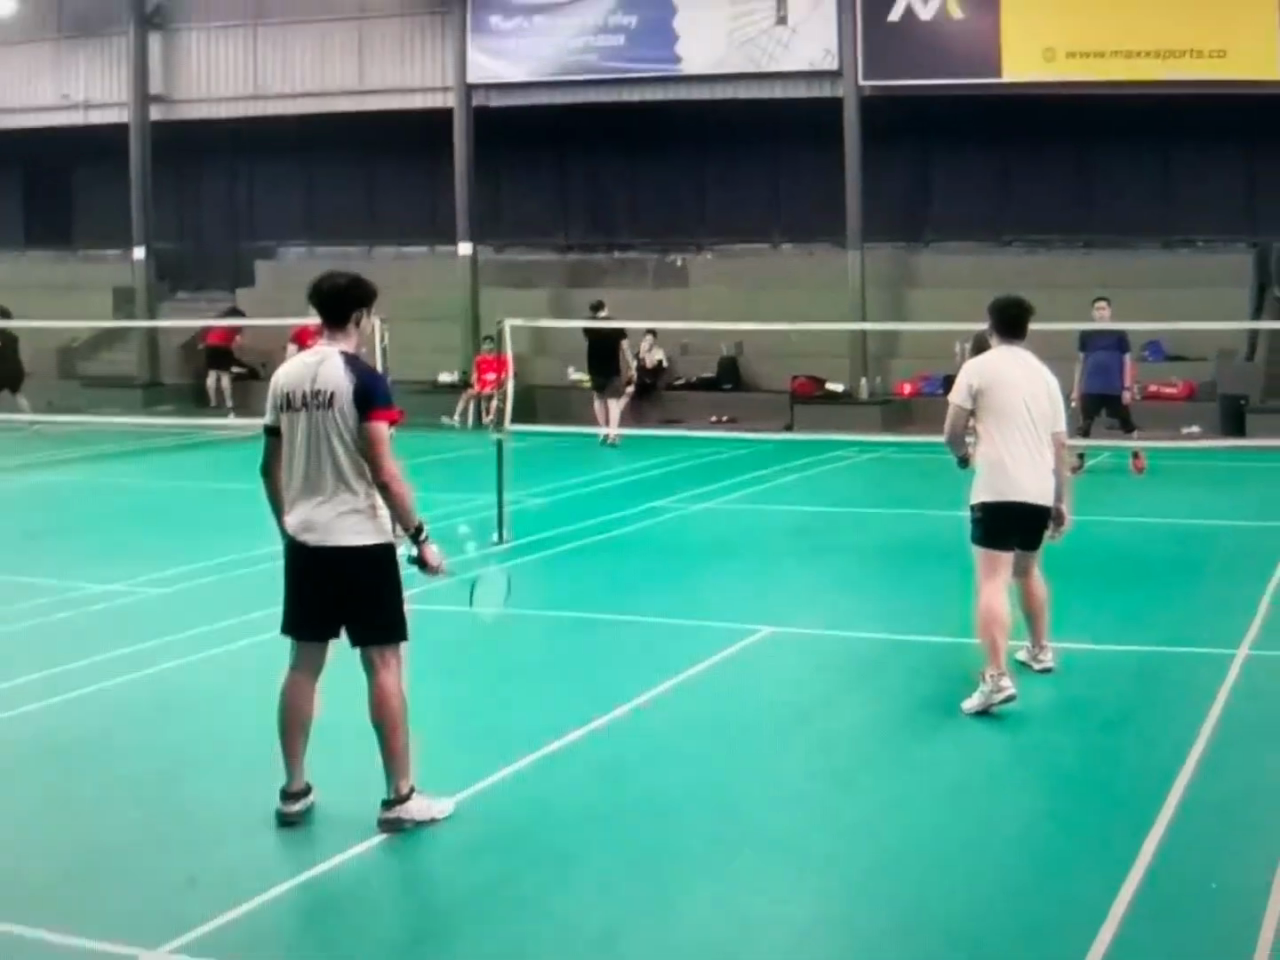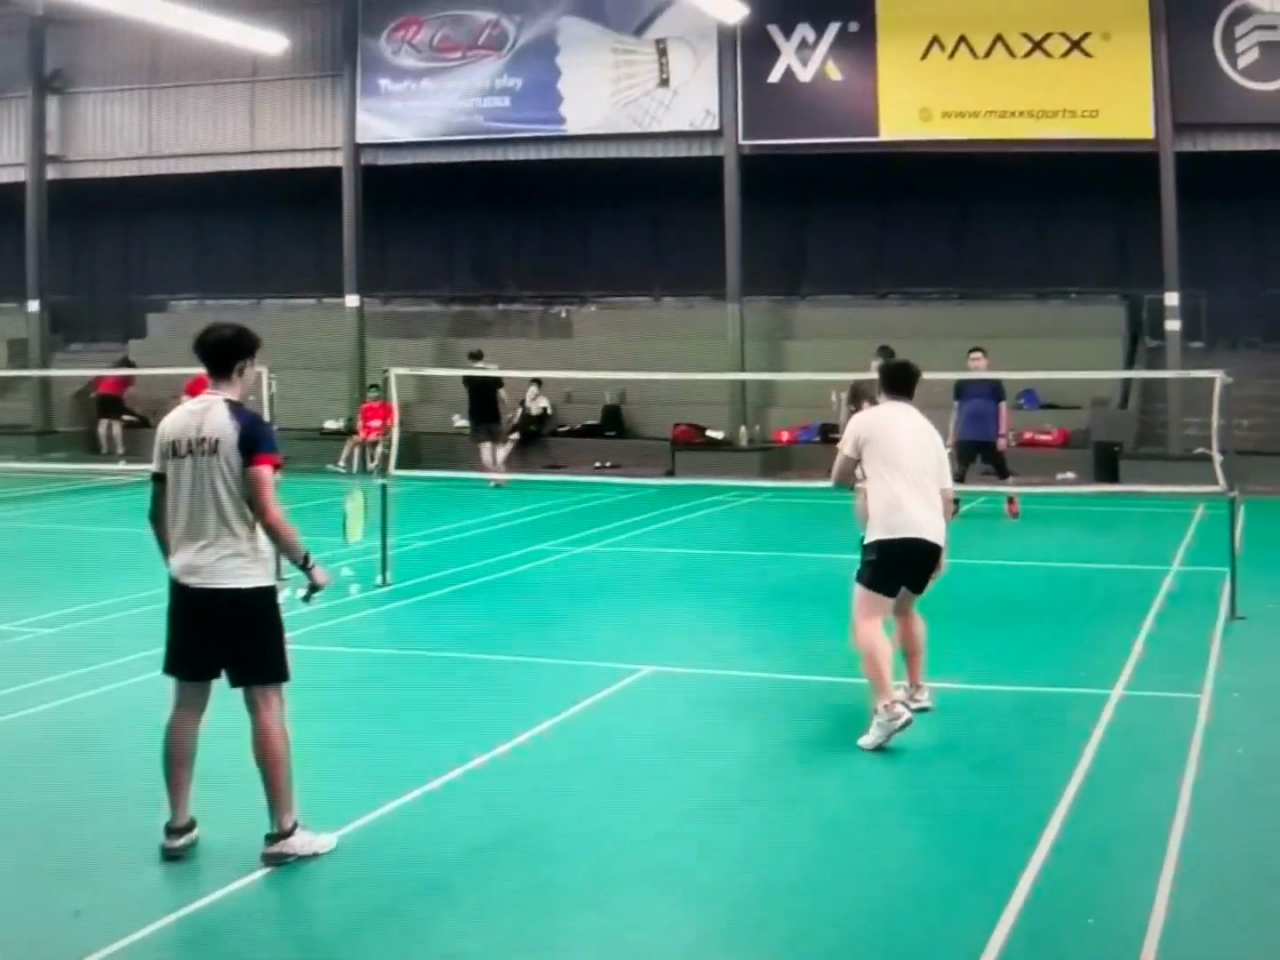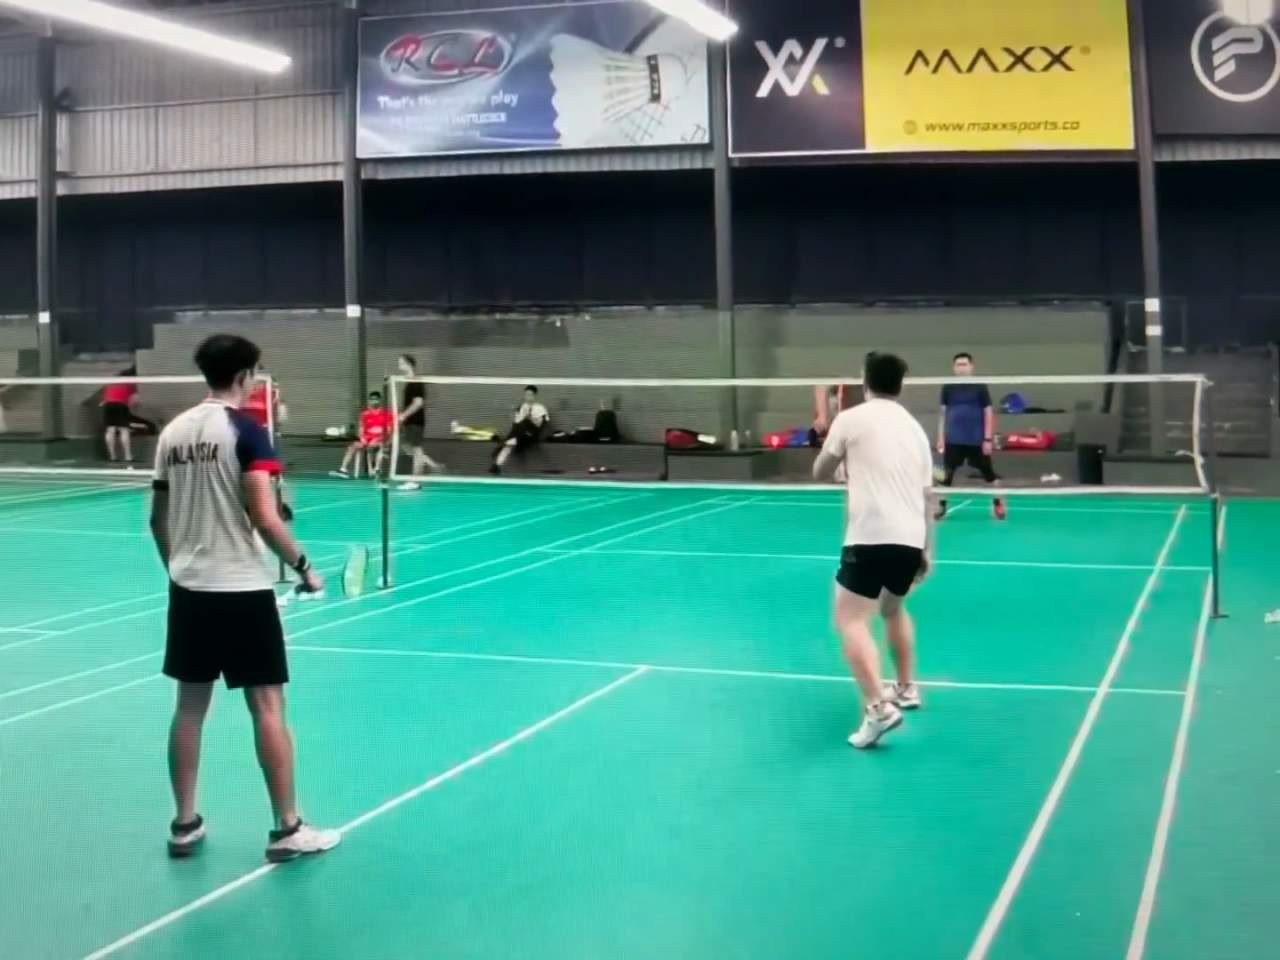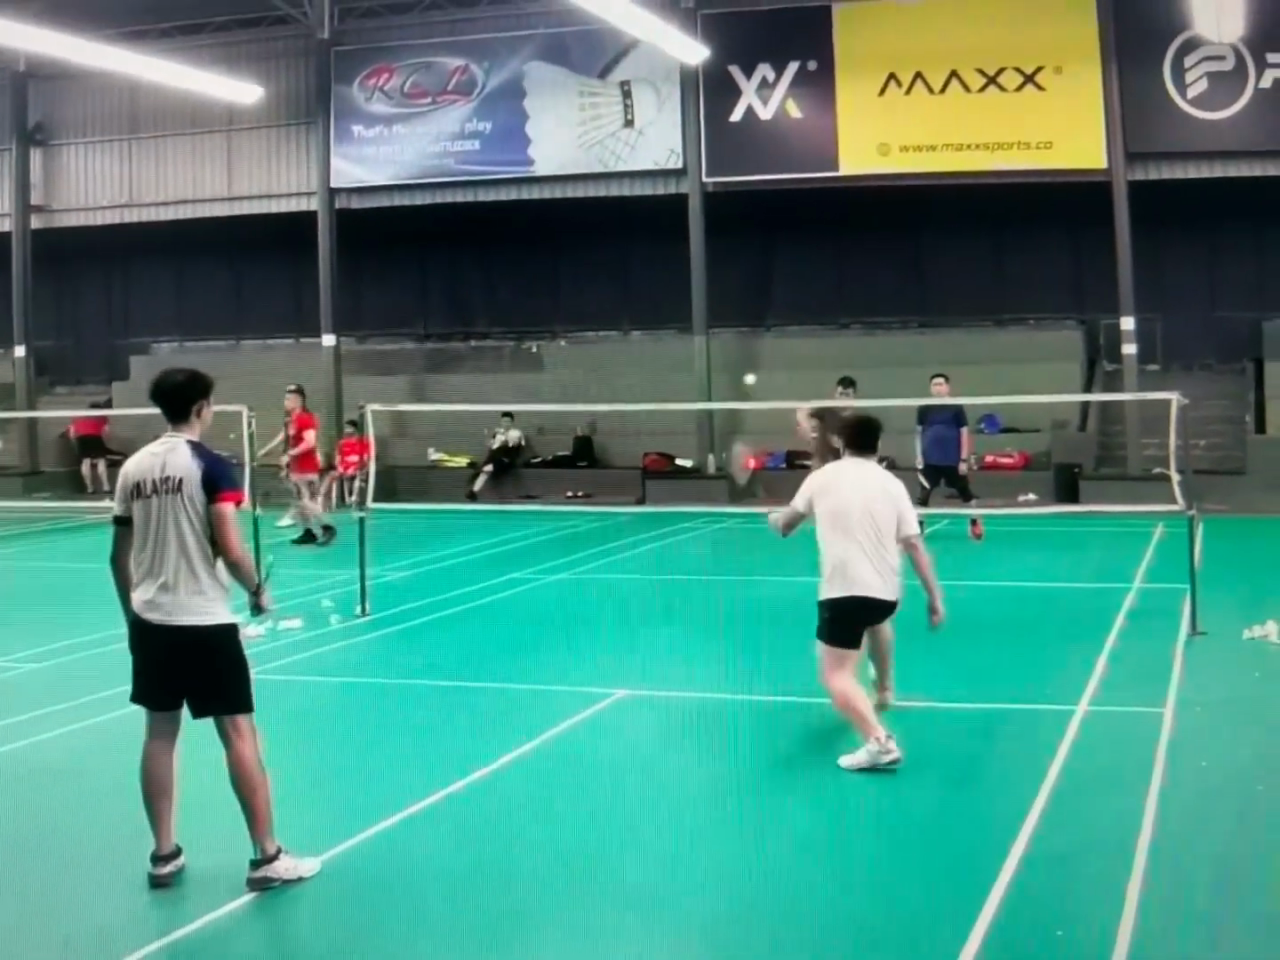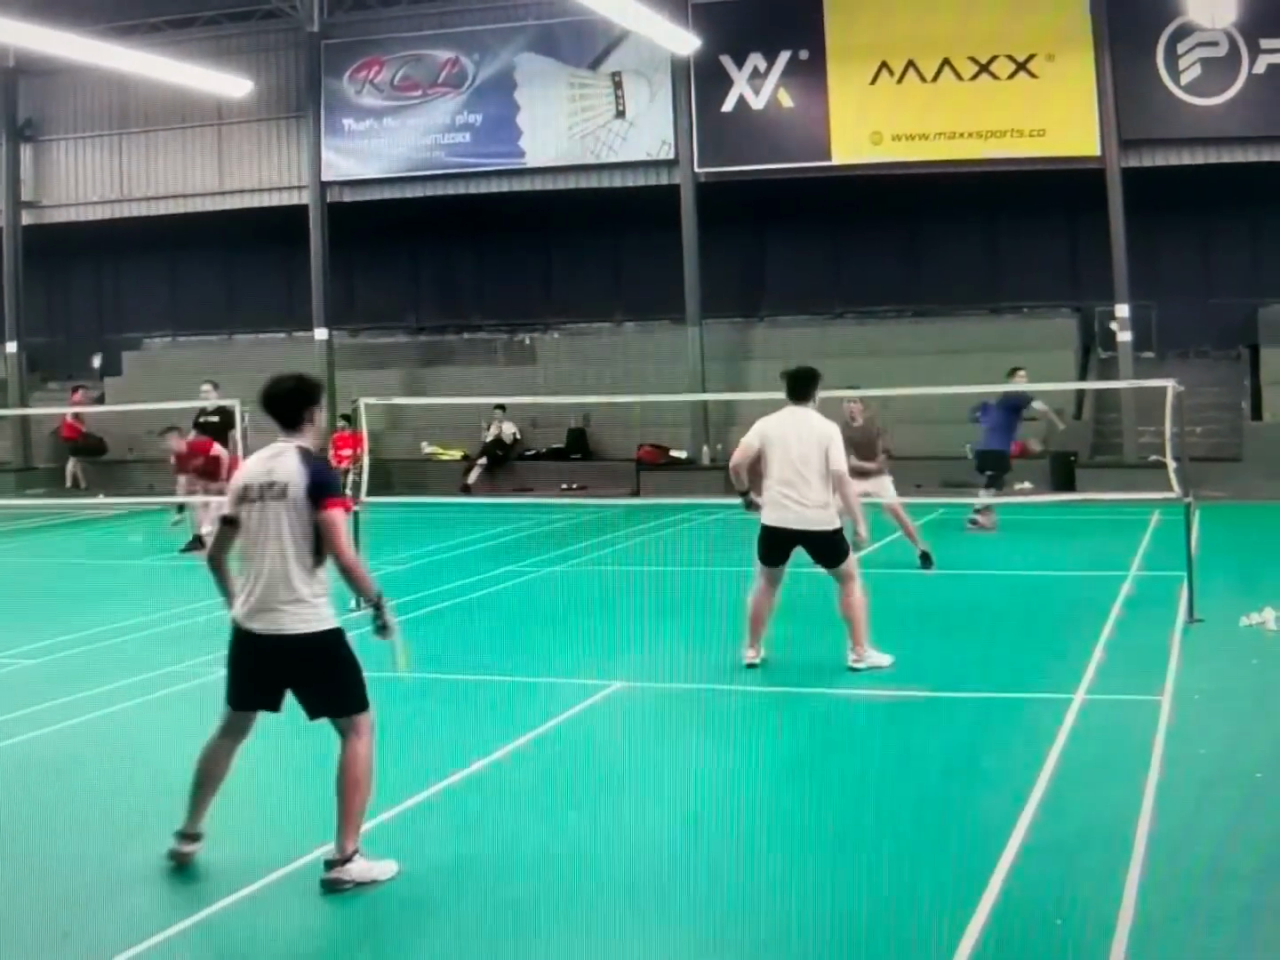
dt=1s
person 1, frame 1
left shoulder: (285, 376)
right shoulder: (363, 378)
left elbow: (271, 469)
right elbow: (384, 474)
right wrist: (421, 538)
left hip: (306, 541)
right hip: (360, 541)
left knee: (304, 663)
right knee: (384, 666)
left ankle: (294, 791)
right ankle: (400, 798)
person 1, frame 2
left shoulder: (171, 424)
right shoulder: (248, 425)
left elbow: (158, 514)
right elbow: (269, 515)
right wrist: (309, 565)
left hip: (189, 584)
right hip: (243, 585)
left knee: (187, 705)
right knee: (266, 707)
left ankle: (178, 827)
right ankle: (283, 833)
person 1, frame 3
left shoulder: (173, 431)
right shoulder: (246, 432)
left elbow: (158, 520)
right elbow: (265, 520)
right wrist: (304, 566)
left hip: (189, 588)
right hip: (241, 589)
left knee: (190, 706)
right knee: (267, 707)
left ankle: (185, 825)
right ankle: (288, 830)
person 1, frame 4
left shoulder: (133, 467)
right shoulder: (210, 465)
left elbow: (119, 556)
right elbow: (231, 551)
right wrist: (258, 590)
left hip: (151, 621)
right hip: (205, 622)
left knee: (159, 735)
right knee: (239, 735)
left ankle: (164, 855)
right ankle: (267, 857)
person 1, frame 5
left shoulder: (247, 470)
right shoulder: (315, 470)
left elbow: (216, 556)
right elbow: (344, 558)
right wrist: (378, 605)
left hip: (251, 627)
right hip: (306, 629)
left knee: (232, 729)
right knee: (358, 730)
left ankle: (188, 835)
right ankle: (345, 859)
person 2, frame 1
left shoulder: (978, 367)
right shoulder: (1044, 374)
left elbow: (952, 433)
right elbow: (1059, 444)
left wrist: (964, 455)
right wrist: (1060, 500)
left hip: (997, 491)
right hip: (1039, 492)
left knee: (992, 581)
right knee: (1028, 569)
left ankle: (997, 678)
right ankle: (1040, 650)
person 2, frame 2
left shoulder: (866, 420)
right shoulder: (928, 429)
left elbow: (839, 479)
right elbow: (946, 497)
left wrist: (860, 473)
right wrist: (938, 550)
left hip: (892, 533)
right hip: (930, 535)
left knee: (867, 620)
right knee: (905, 608)
left ankle: (888, 708)
right ankle: (916, 690)
person 2, frame 3
left shoulder: (851, 419)
right shoulder: (914, 427)
left elbow: (821, 473)
right elbow: (926, 494)
left wrist: (840, 463)
right wrist: (926, 550)
left hip: (871, 537)
right hip: (911, 539)
left knee: (851, 622)
right knee: (893, 609)
left ankle: (878, 708)
right ankle: (906, 689)
person 2, frame 4
left shoulder: (822, 478)
right shoulder: (892, 485)
left elbow: (785, 523)
right elbow: (914, 544)
left wrist: (776, 519)
right wrist: (934, 597)
left hip: (842, 590)
right hip: (886, 590)
left knee: (836, 675)
right knee: (875, 620)
left ankle: (878, 741)
right ankle: (884, 687)
person 2, frame 5
left shoulder: (766, 425)
right shoulder: (827, 428)
left elbow: (736, 465)
right elbow: (841, 479)
left wrist: (747, 495)
right wrist: (859, 521)
left hip: (776, 520)
right hip: (820, 522)
left knee: (767, 582)
right knee: (850, 579)
left ankle: (753, 649)
right ankle: (860, 652)
